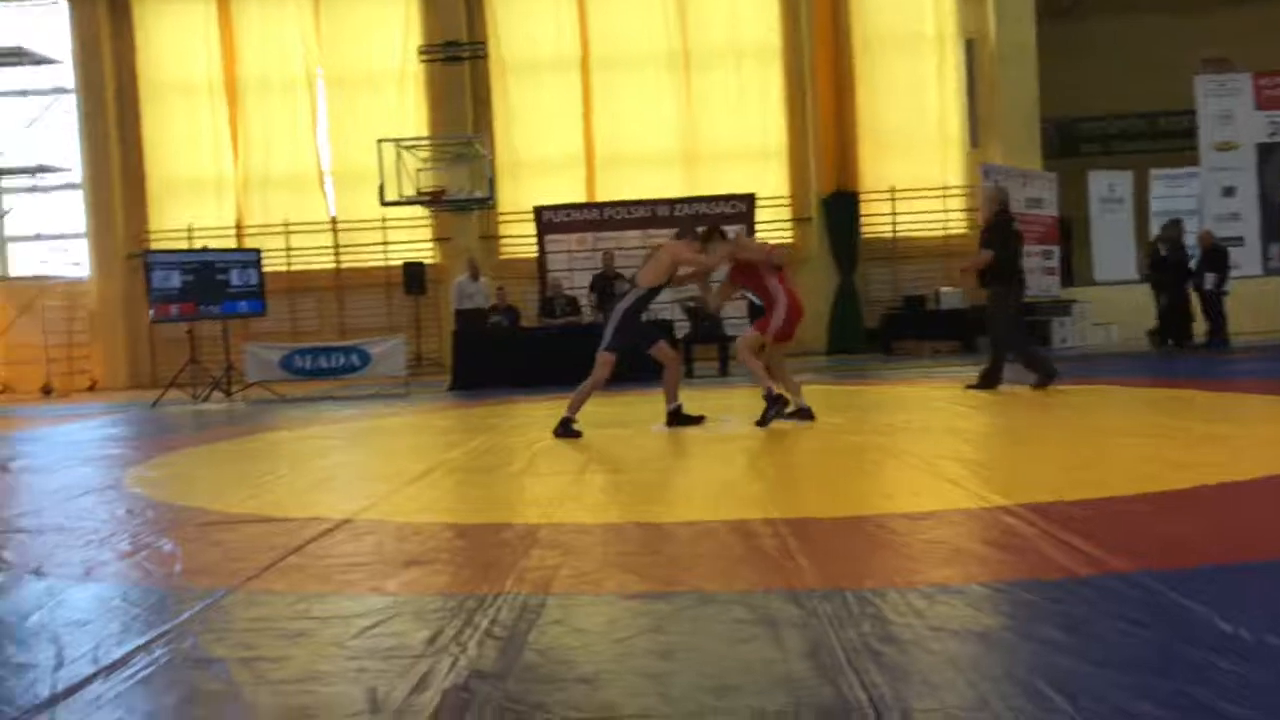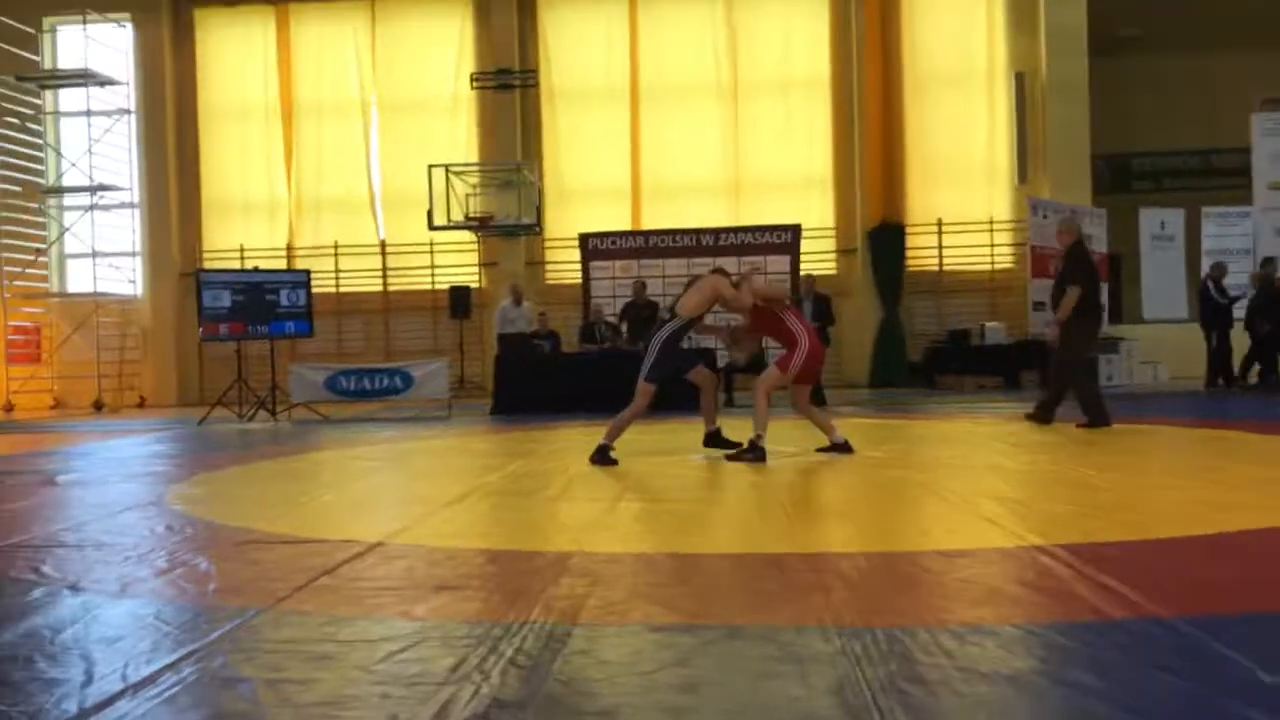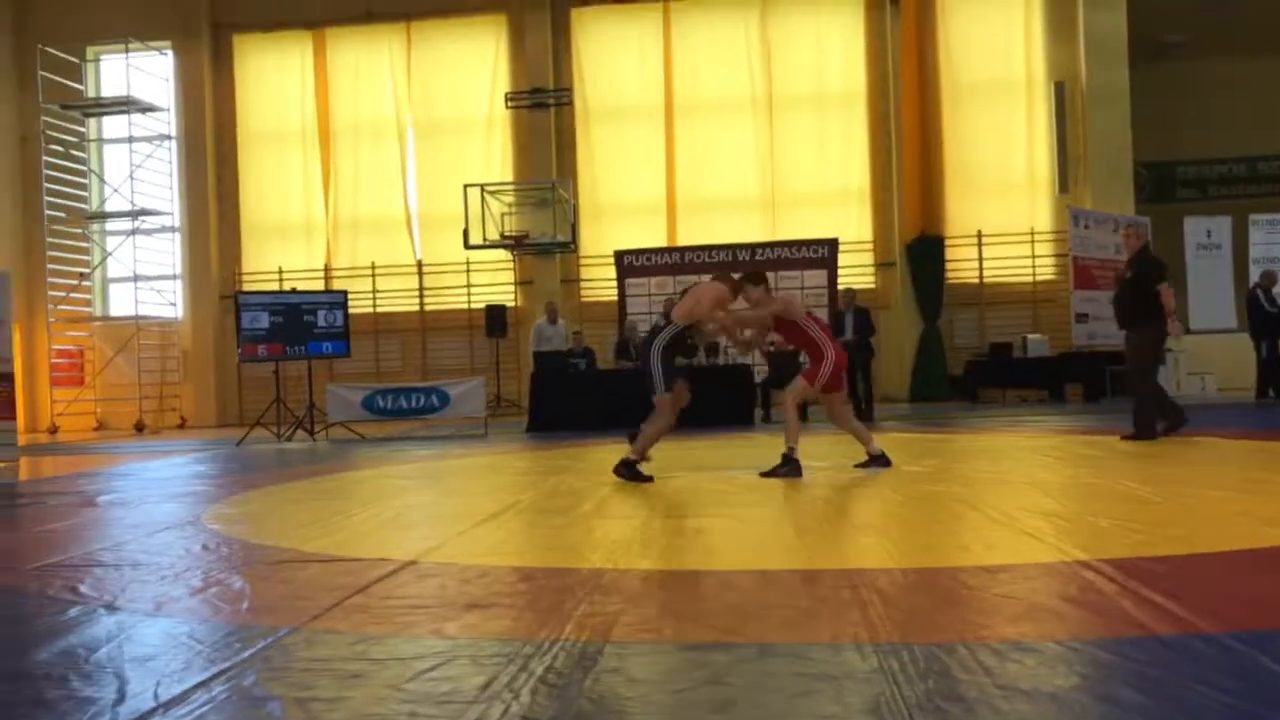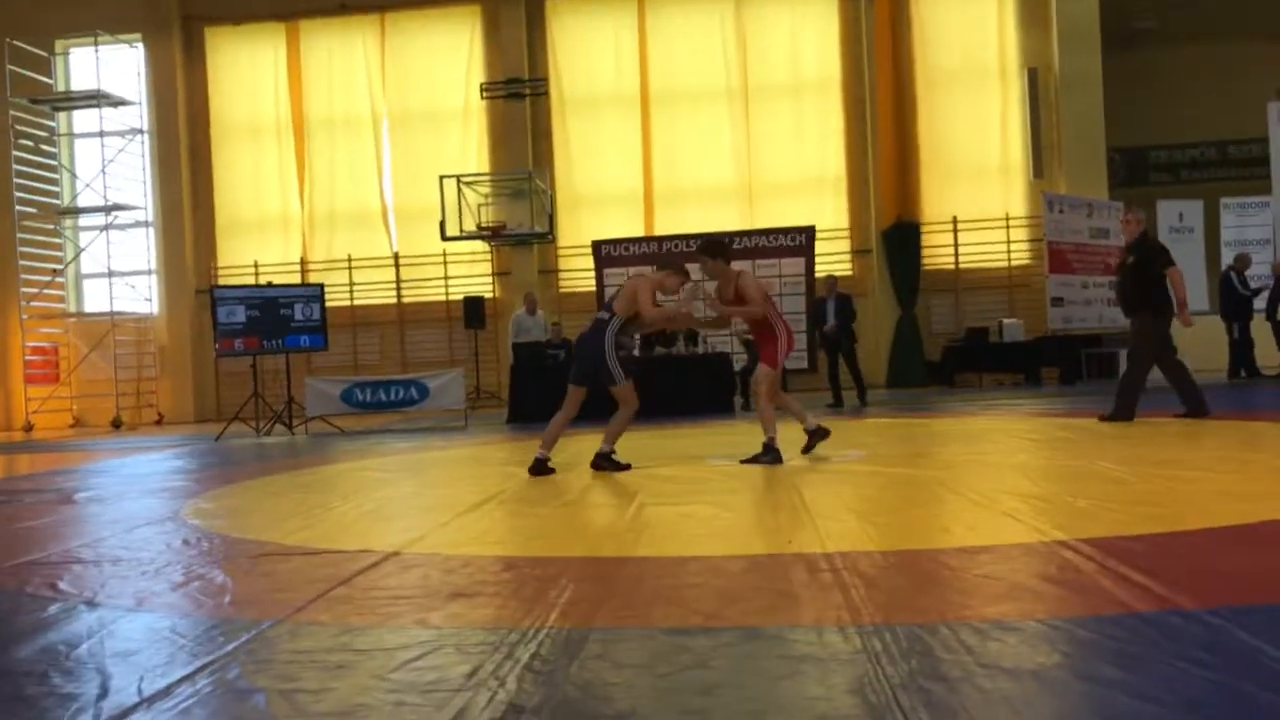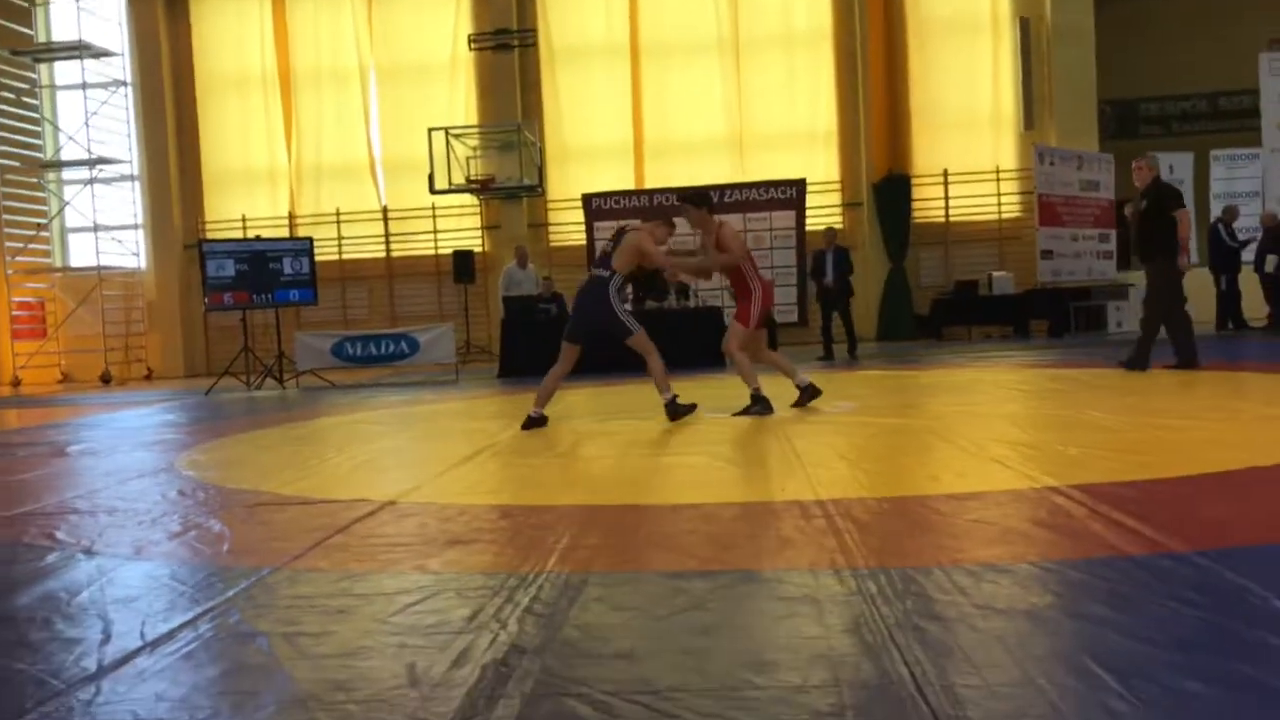
dt=0.3s
person 1, frame 1
left shoulder: (995, 225)
right shoulder: (1009, 224)
left elbow: (986, 257)
left wrist: (966, 268)
left hip: (1000, 287)
right hip: (1012, 284)
left knee: (1007, 334)
right knee: (1000, 334)
left ankle: (1045, 371)
right ankle: (989, 379)
person 1, frame 2
left shoulder: (1075, 258)
right shoulder: (1080, 255)
left elbow: (1073, 293)
left wrist: (1056, 322)
left hip: (1079, 322)
right hip: (1080, 321)
left knee: (1077, 370)
right knee: (1061, 368)
left ankle: (1098, 416)
right ankle: (1045, 411)
person 1, frame 3
left shoulder: (1148, 262)
right shoulder: (1134, 262)
left elbow: (1165, 290)
left wrist: (1172, 318)
right wrist: (1116, 282)
left hip: (1148, 329)
right hip: (1138, 330)
left knee: (1140, 379)
right knee: (1143, 378)
left ankle: (1145, 429)
right ankle: (1173, 416)
person 1, frame 4
left shoulder: (1151, 247)
right shoulder: (1131, 250)
left elbow: (1174, 274)
left wrist: (1182, 307)
right wrist: (1118, 269)
left hip: (1151, 314)
right hip: (1143, 315)
left knee: (1137, 362)
right knee: (1167, 361)
left ankle: (1123, 410)
right ankle: (1196, 404)
person 1, frame 5
left shoulder: (1164, 191)
right shoulder: (1145, 196)
left elbow: (1184, 217)
left wrist: (1184, 251)
right wrist: (1133, 217)
left hip: (1166, 260)
right hip: (1156, 261)
left knee: (1153, 307)
right knee: (1172, 309)
left ankle: (1139, 358)
right ankle: (1187, 357)
person 2, frame 1
left shoulder: (668, 254)
right shoulder: (672, 250)
left elbow: (672, 281)
right elbow: (709, 263)
left wrist: (700, 273)
right wrist: (722, 253)
left hip: (633, 318)
right hip: (622, 315)
left knee: (672, 359)
right knee: (600, 375)
left ankle: (674, 413)
right ankle: (565, 421)
person 2, frame 2
left shoulder: (702, 285)
right shoulder: (717, 281)
left elbow: (694, 325)
right elbow: (744, 303)
right wrist: (746, 287)
left hip: (671, 344)
right hip: (661, 343)
left knee: (709, 380)
right knee: (640, 404)
left ankle: (712, 435)
right ankle: (602, 449)
person 2, frame 3
left shoulder: (699, 291)
right shoulder: (713, 290)
right elbow: (703, 312)
left hip: (659, 348)
right hip: (657, 350)
left knee: (683, 396)
right knee: (667, 418)
left ankle: (642, 435)
right ankle: (628, 463)
person 2, frame 4
left shoulder: (641, 285)
right shoulder: (645, 283)
left elbow: (636, 325)
right elbow: (648, 316)
left wrist: (674, 321)
right wrist: (678, 310)
left hip: (587, 342)
right hip: (603, 342)
left knee: (569, 408)
right knee: (629, 404)
left ankle: (540, 460)
right ankle: (603, 455)
person 2, frame 5
left shoulder: (624, 234)
right shoulder: (641, 237)
right elbow: (664, 263)
left hip: (585, 299)
right hip: (606, 300)
left knee: (563, 364)
right knee: (650, 351)
left ankle: (535, 415)
right ankle: (671, 404)
person 3, frame 1
left shoulder: (741, 247)
right shoulder: (733, 275)
left elbow: (769, 259)
right elbow: (712, 305)
left wrist: (736, 251)
left hip: (783, 306)
right hip: (786, 308)
left knee: (742, 349)
right knee: (773, 364)
left ankle: (774, 397)
right ankle: (803, 408)
person 3, frame 2
left shoulder: (757, 296)
right shoulder: (752, 325)
left elbow: (783, 294)
left wrist: (751, 285)
left hip: (805, 346)
right hip: (810, 350)
left knee: (761, 387)
right knee: (801, 405)
left ankle: (757, 447)
right ankle: (839, 442)
person 3, frame 3
left shoulder: (780, 302)
right shoulder: (766, 317)
left hip: (828, 357)
right hip: (827, 359)
left knee: (789, 399)
right knee: (839, 415)
left ankle: (791, 462)
right ankle: (877, 455)
person 3, frame 4
left shoulder: (745, 280)
right shoulder: (722, 287)
left elbow: (759, 310)
right elbow: (725, 321)
left wrist: (724, 309)
left hip: (778, 337)
right hip: (766, 339)
left knee: (760, 389)
right knee: (771, 393)
left ankle: (771, 449)
right ankle: (813, 428)
person 3, frame 5
left shoulder: (725, 232)
right shoulder: (706, 238)
left elbow: (738, 257)
right elbow: (704, 272)
right wrist: (683, 265)
left hip: (755, 293)
right hip: (749, 295)
left knee: (731, 346)
right knee: (759, 350)
left ankle: (759, 400)
right ankle: (806, 386)
